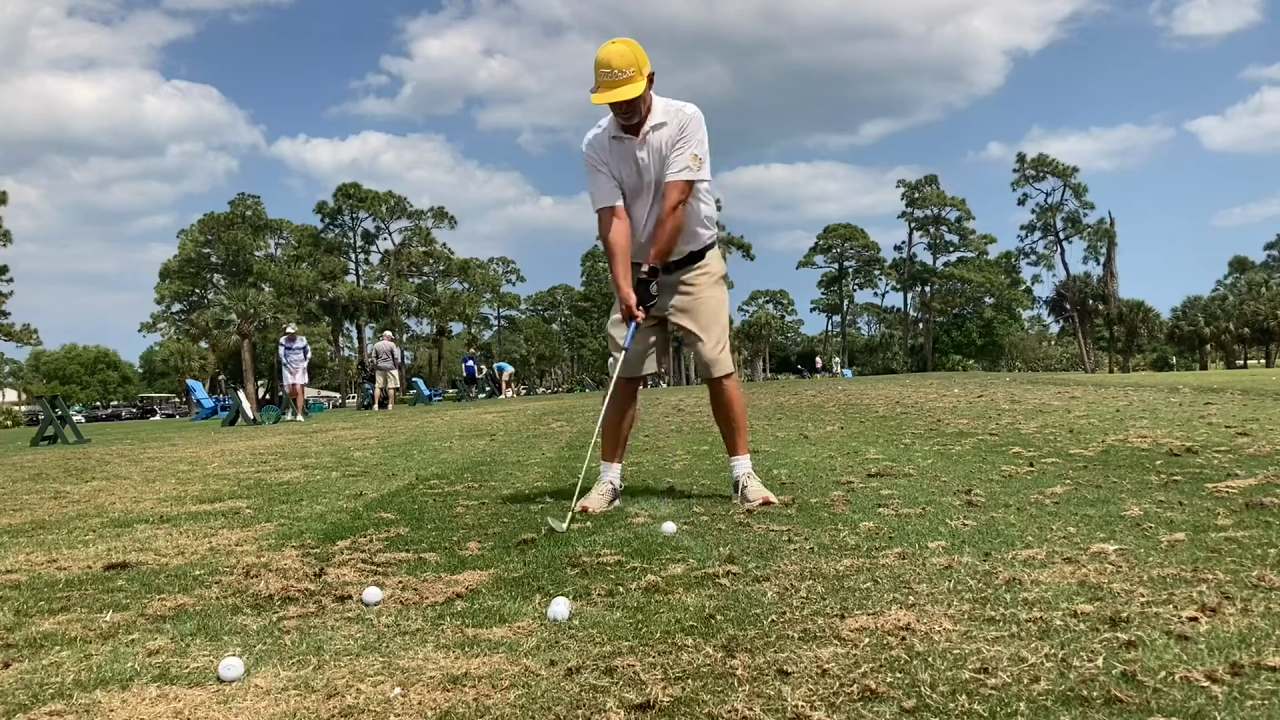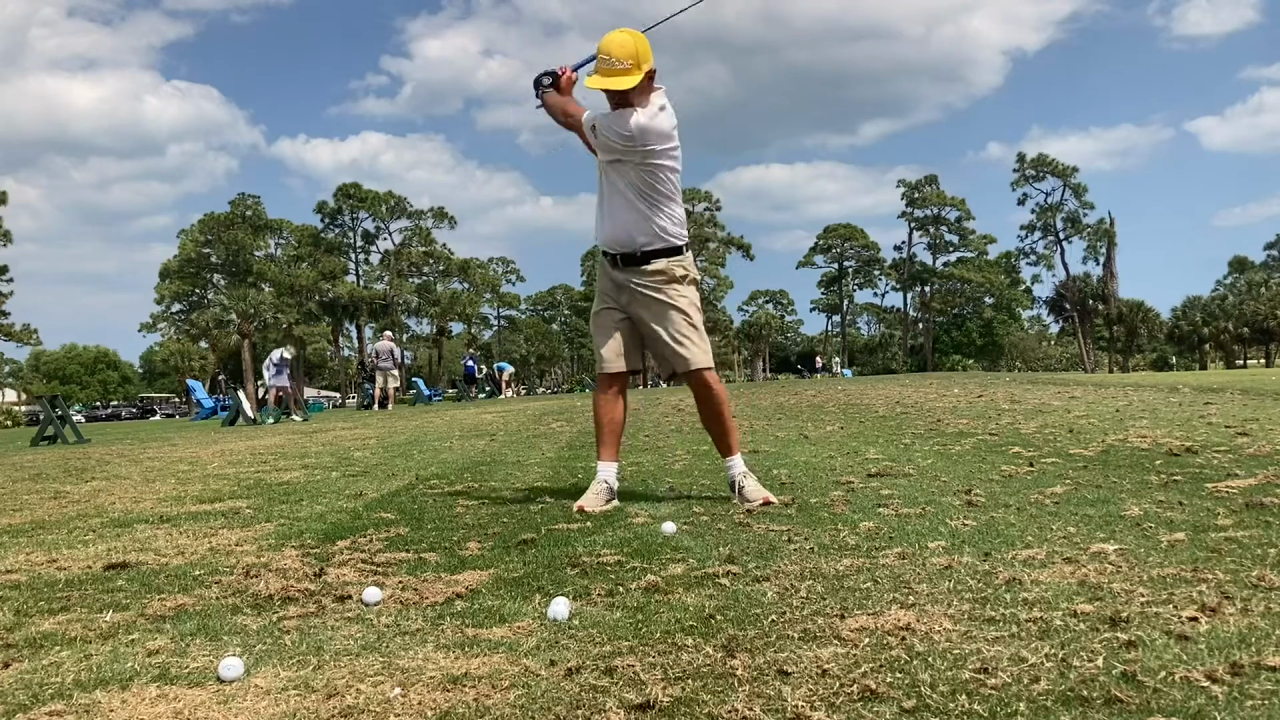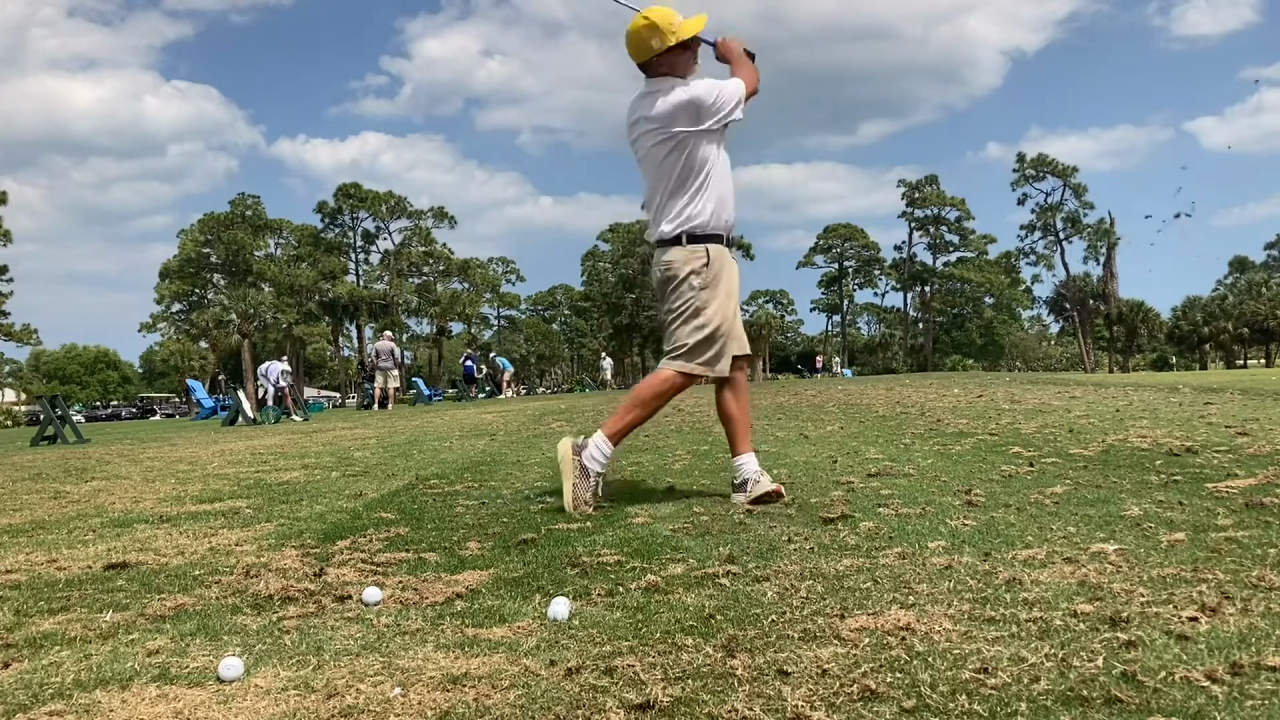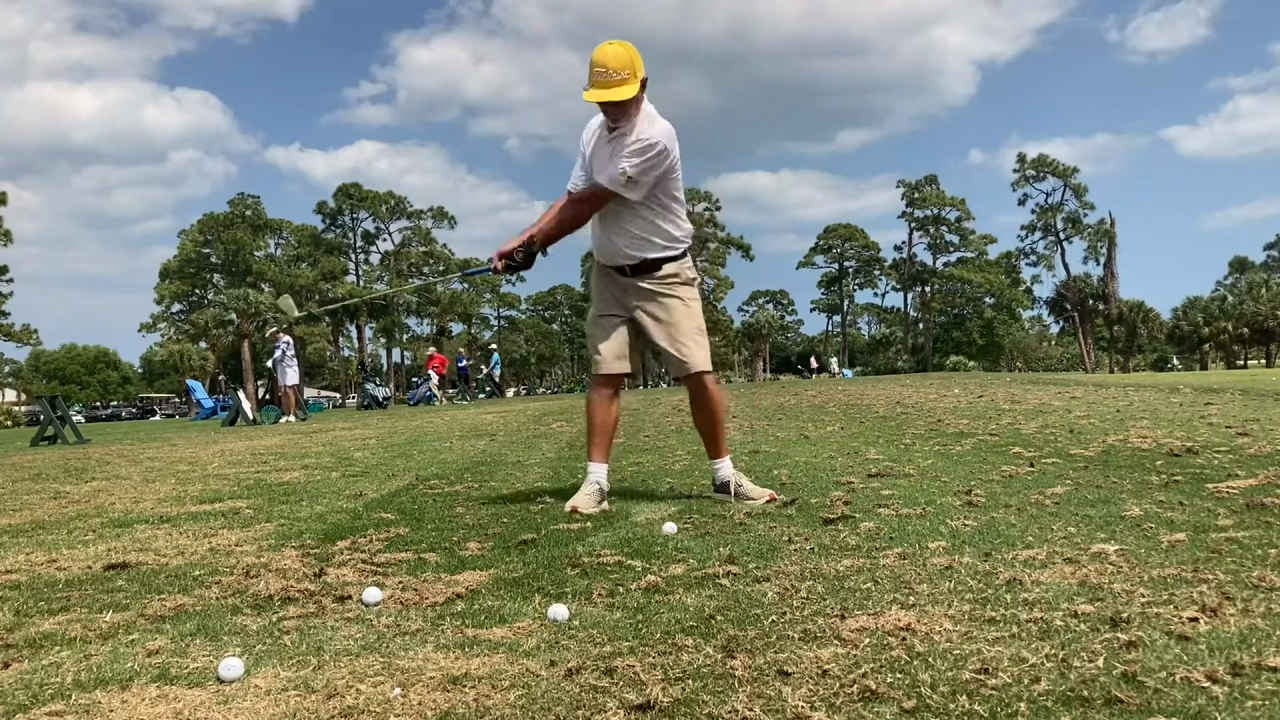
dt=0.7s
person 1, frame 1
left shoulder: (686, 120)
right shoulder: (595, 143)
left elbow: (674, 203)
right elbow: (612, 218)
left wrist: (652, 269)
right wrist: (624, 284)
left hip: (695, 265)
right hip: (635, 270)
left knee: (718, 369)
right knee: (625, 372)
left ankle: (744, 475)
right ankle: (608, 479)
person 1, frame 2
left shoulder: (643, 125)
right shoulder: (631, 109)
left elbow: (574, 119)
right elbow: (604, 149)
left wrist: (552, 96)
right wrist: (566, 96)
left hip: (661, 269)
right hip: (614, 266)
left knee: (698, 370)
right knee: (610, 372)
left ankle: (739, 473)
right ankle: (606, 479)
person 1, frame 3
left shoulder: (651, 105)
right shoulder: (684, 100)
right elbow: (748, 80)
right wrist: (728, 47)
left hip: (695, 252)
right hip: (696, 253)
left knee: (733, 363)
right knee: (684, 366)
left ankle: (747, 473)
right ankle: (592, 452)
person 1, frame 4
left shoulder: (654, 137)
right shoulder: (596, 129)
left elbow: (590, 202)
right elbow: (572, 198)
left wrist: (533, 243)
right wrist: (524, 241)
left hip: (664, 273)
right hip: (610, 274)
left knee: (698, 372)
right knee: (604, 374)
left ankle: (724, 474)
right ankle: (596, 481)
